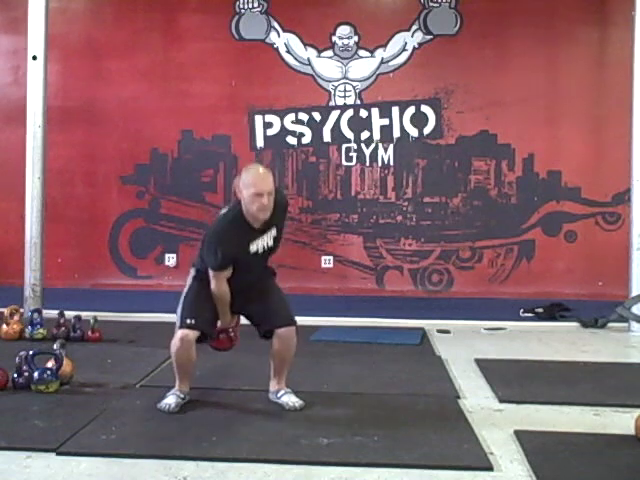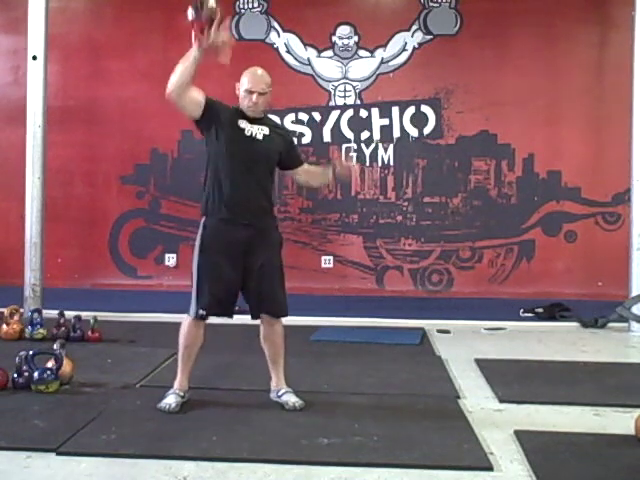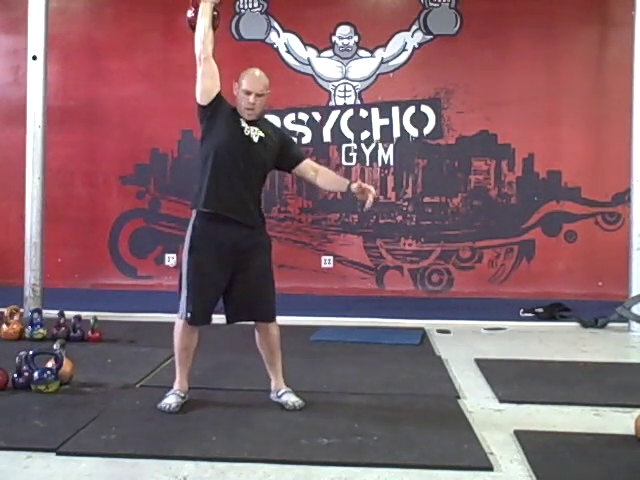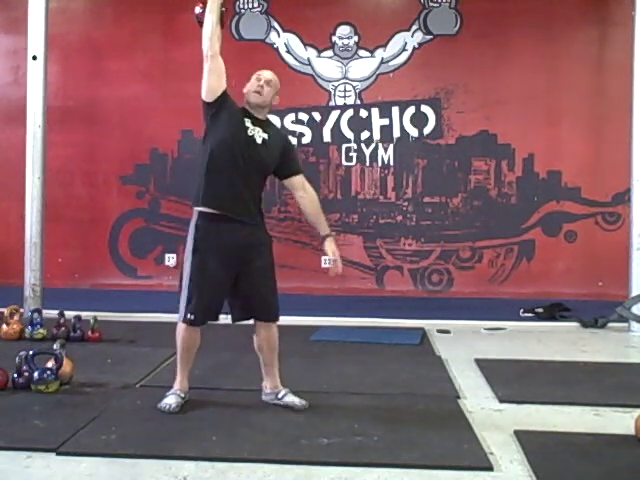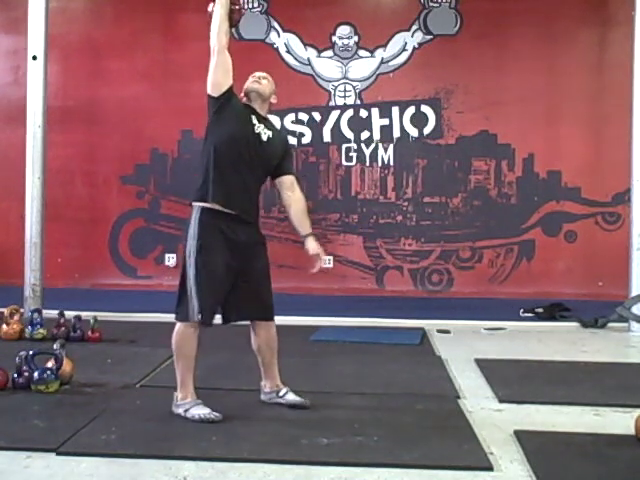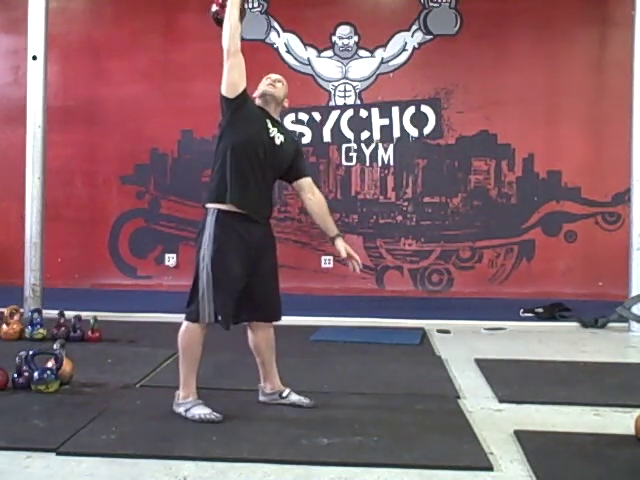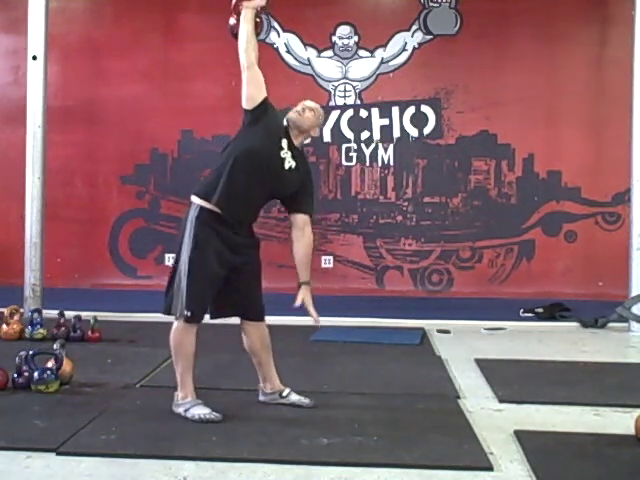
dt=0.7s
person 1, frame 1
left shoulder: (279, 203)
right shoulder: (223, 231)
right elbow: (218, 283)
right wrist: (225, 317)
left hip: (257, 281)
right hip: (210, 282)
left knee: (286, 329)
right knee: (185, 336)
left ankle: (278, 387)
right ankle: (181, 389)
person 1, frame 2
left shoulder: (278, 135)
right shoulder: (217, 116)
left elbow: (304, 175)
right elbow: (174, 91)
left wrist: (334, 171)
right wrist: (199, 50)
left hip: (261, 234)
right hip: (219, 228)
left knee: (271, 312)
right knee: (198, 312)
left ankle: (279, 385)
right ankle: (180, 386)
person 1, frame 3
left shoulder: (275, 137)
right shoulder: (216, 114)
left elbow: (313, 171)
right elbow: (203, 57)
left wrist: (350, 185)
left hip: (252, 234)
right hip: (207, 229)
left knee: (264, 315)
right knee: (190, 313)
left ankle: (278, 386)
right ankle: (179, 387)
person 1, frame 4
left shoulder: (278, 140)
right shoulder: (221, 111)
left elbow: (302, 190)
right elbow: (211, 55)
left wrist: (326, 236)
left hip: (254, 233)
right hip: (210, 227)
left knee: (266, 314)
right knee: (192, 313)
left ankle: (272, 386)
right ankle: (180, 386)
person 1, frame 5
left shoulder: (278, 141)
right shoulder: (225, 108)
left elbow: (290, 191)
right elbow: (219, 49)
left wrist: (308, 236)
left hip: (249, 230)
right hip: (211, 222)
left knee: (262, 313)
right knee: (193, 313)
left ankle: (272, 385)
right ankle: (184, 397)
person 1, frame 6
left shoulder: (287, 143)
right shoulder: (239, 109)
left elbow: (309, 192)
right elbow: (232, 52)
left wrist: (336, 237)
left hip: (259, 230)
right hip: (224, 224)
left knee: (261, 314)
right knee: (201, 312)
left ankle: (271, 387)
right ankle: (186, 396)
person 1, frame 7
left shoulder: (301, 173)
right shoulder: (265, 121)
left elbow: (302, 230)
right elbow: (249, 65)
left wrist: (305, 284)
left hip: (241, 236)
right hip: (205, 224)
left knee: (253, 314)
right knee: (187, 312)
left ankle: (271, 387)
right ankle: (184, 396)
